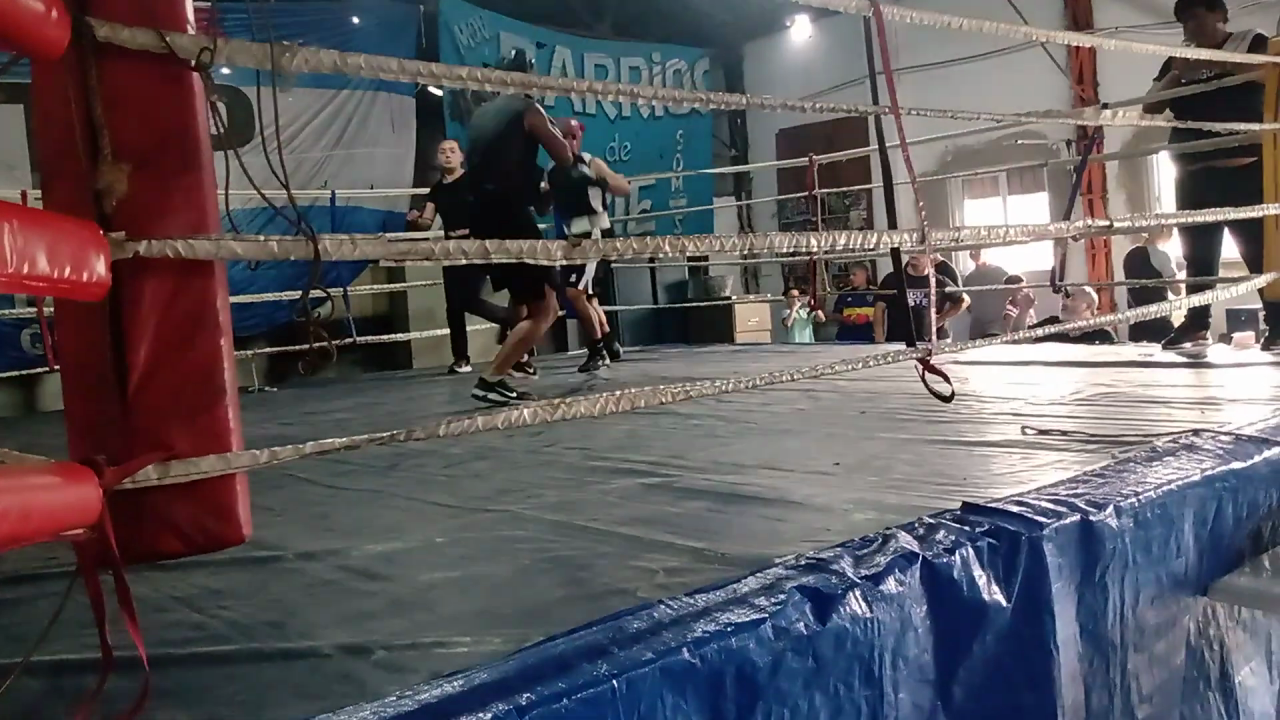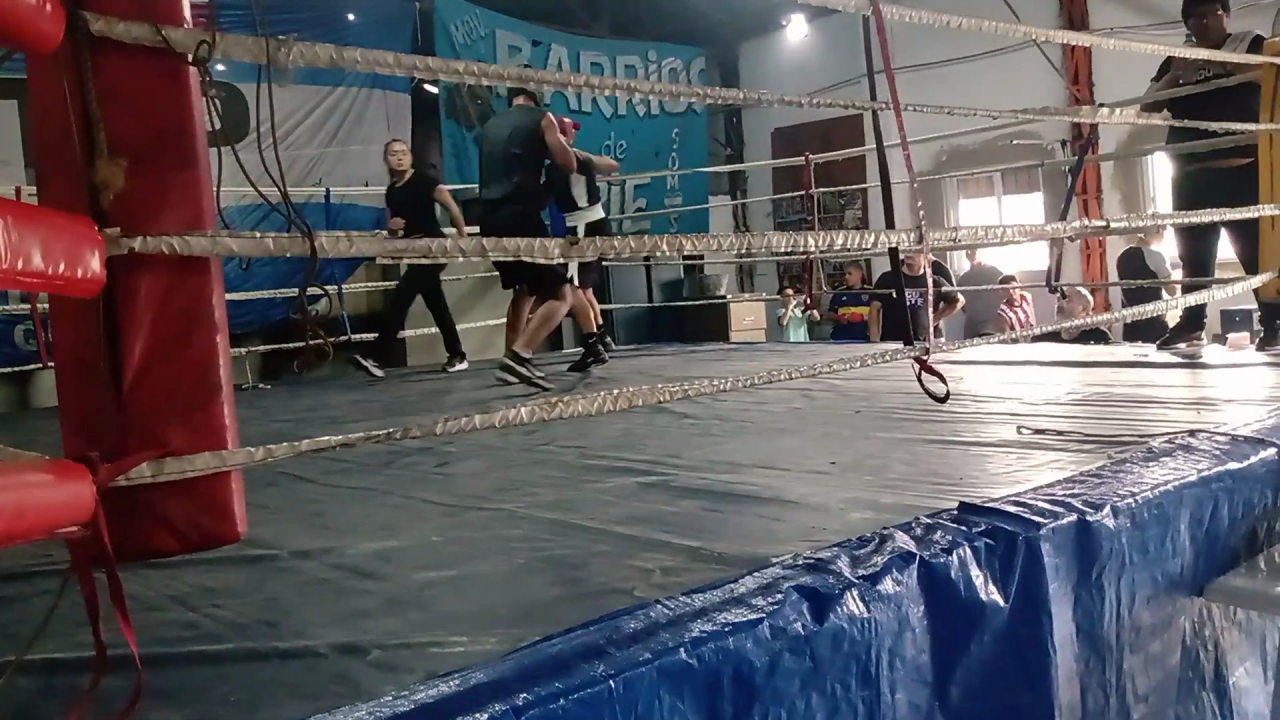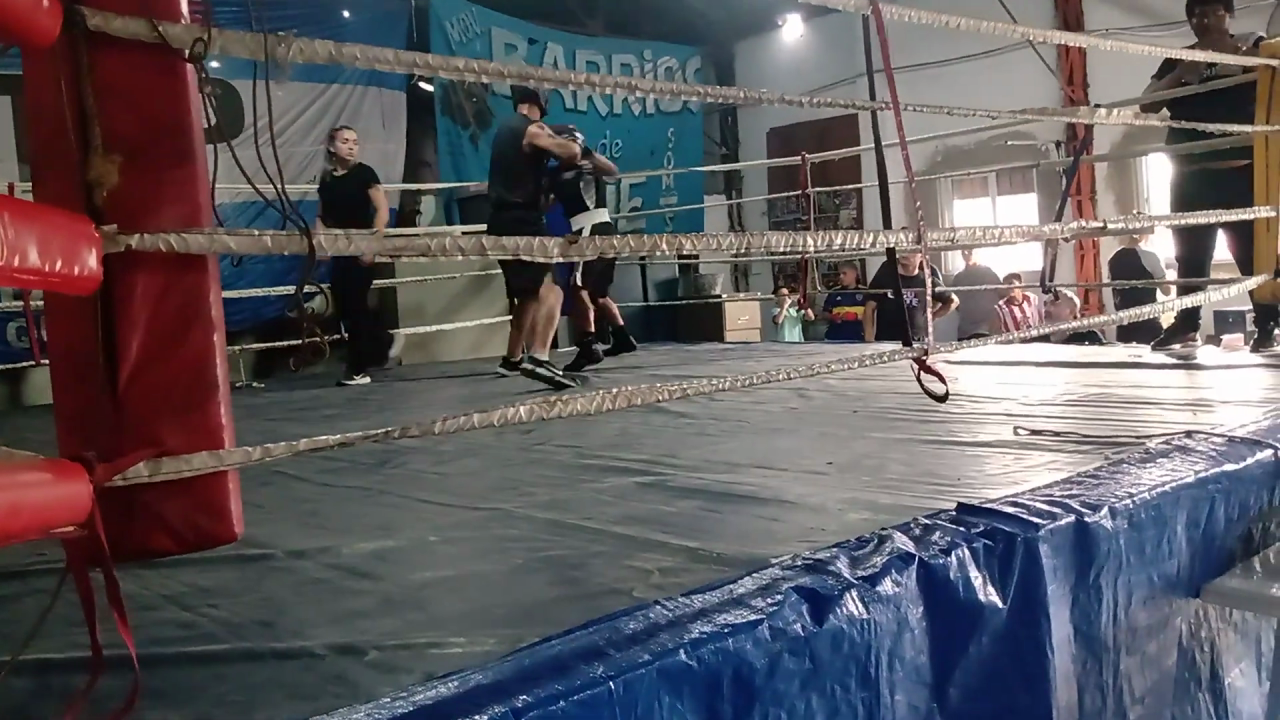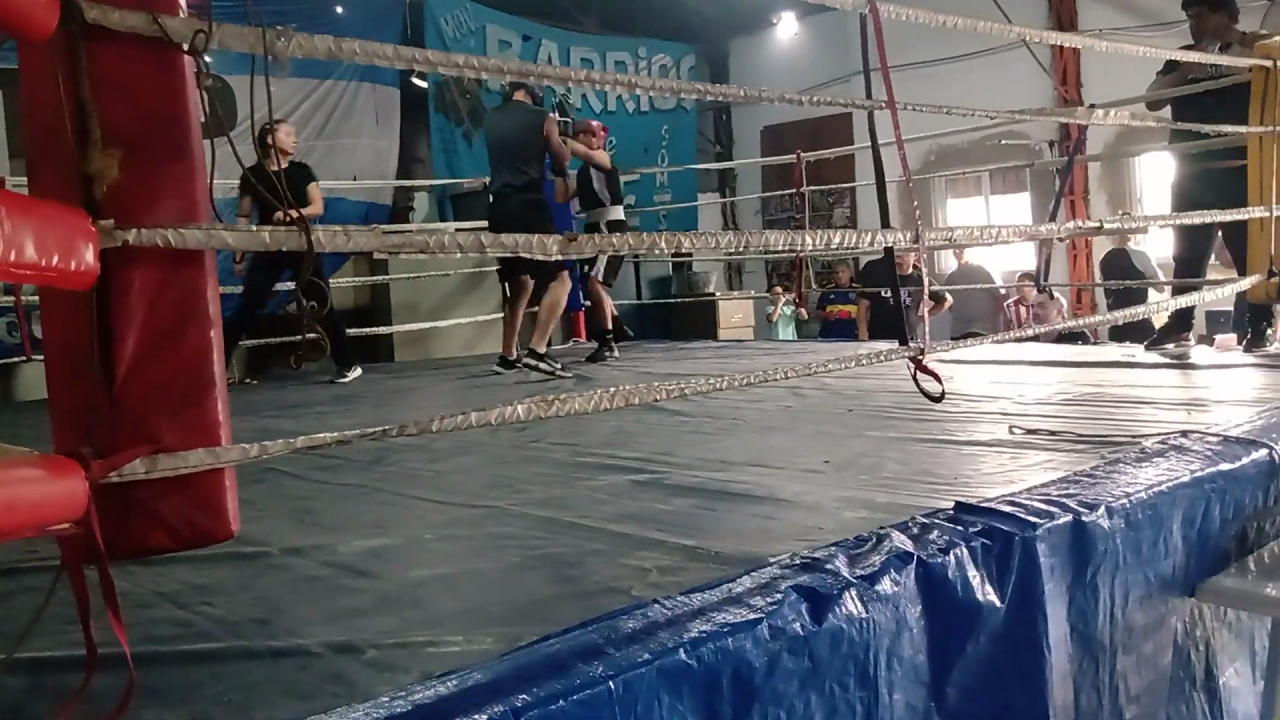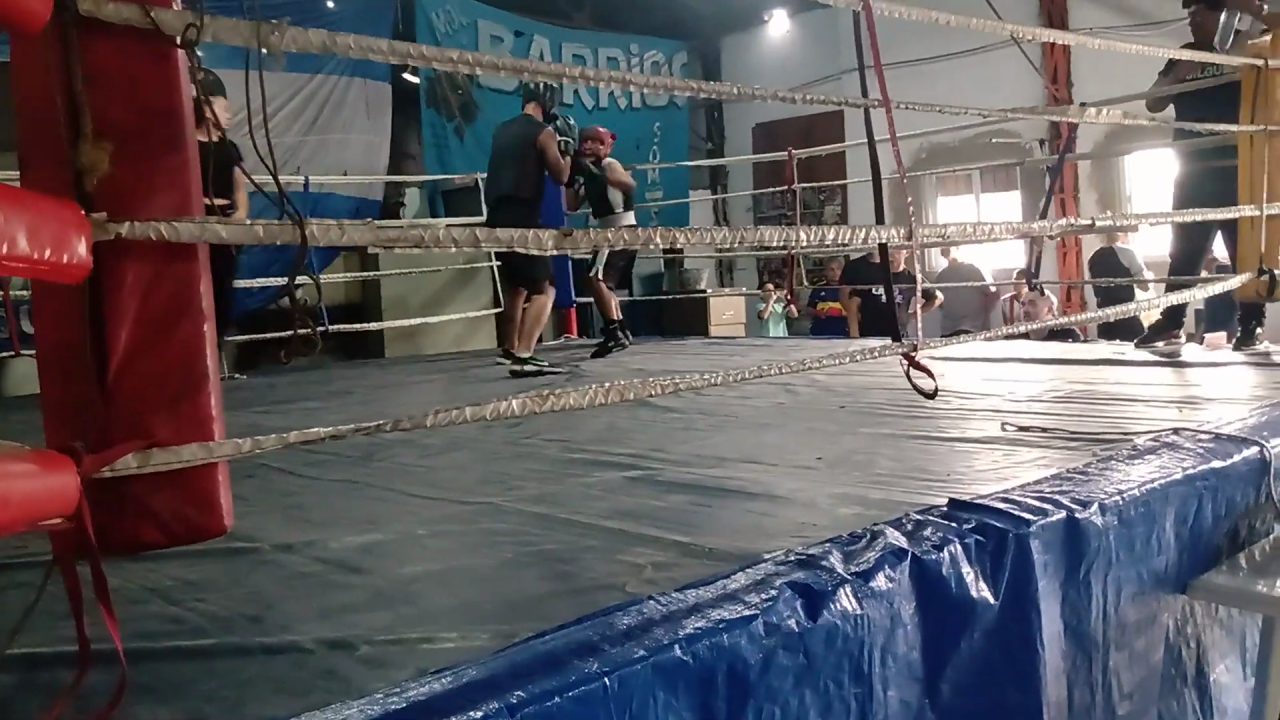
dt=0.3s
person 1, frame 1
left shoulder: (1251, 41)
right shoulder: (1178, 61)
right elbow: (1150, 108)
left wrist: (1218, 64)
right wrist: (1175, 75)
left hip: (1245, 168)
right hip: (1194, 174)
right knee: (1198, 253)
right ankle: (1196, 323)
person 1, frame 2
left shoulder: (1250, 43)
right shoulder: (1175, 60)
right elbow: (1147, 107)
left wrist: (1220, 62)
right wrist: (1174, 75)
left hip: (1242, 169)
right hip: (1191, 175)
right knee: (1194, 254)
right ankle: (1192, 324)
person 1, frame 3
left shoulder: (1251, 45)
right shoulder: (1177, 59)
right elbow: (1146, 105)
left wrist: (1234, 50)
right wrist: (1179, 74)
left hip: (1240, 171)
right hip: (1190, 175)
right knee: (1190, 255)
right ankle: (1186, 325)
person 1, frame 4
left shoulder: (1251, 48)
right shoulder: (1181, 58)
right elbow: (1152, 101)
left wrist: (1240, 38)
right wrist: (1185, 71)
left hip: (1239, 171)
right hip: (1191, 173)
left knee: (1250, 250)
right knee: (1187, 254)
left ankle: (1260, 327)
right ankle: (1179, 325)
person 1, frame 5
right shoulder: (1184, 56)
right elbow: (1153, 103)
right wrist: (1178, 75)
left hip: (1239, 168)
right hip: (1194, 170)
right knee: (1184, 250)
left ankle: (1252, 325)
right ankle: (1171, 322)
person 2, frame 1
left shoulder: (480, 115)
right shoulder: (527, 109)
right elbow: (564, 155)
left hip: (484, 217)
right hip: (512, 215)
left knee: (522, 293)
right knee: (545, 306)
left ankle: (511, 365)
right ankle: (492, 378)
person 2, frame 2
left shoulder: (490, 127)
right shoulder: (542, 118)
right elbow: (568, 165)
right wrist: (558, 147)
left hip: (490, 219)
right hip: (520, 217)
left knee: (525, 289)
right knee: (559, 296)
left ankle: (516, 358)
right ankle: (519, 355)
person 2, frame 3
left shoulder: (506, 129)
right shoulder: (531, 129)
right elbow: (572, 153)
right wrist: (572, 143)
left hip: (500, 222)
right hip: (522, 221)
left knee: (527, 290)
right knee: (549, 291)
left ankle: (513, 357)
right ankle: (538, 358)
person 2, frame 4
left shoulder: (492, 118)
right shoulder: (543, 117)
right elbow: (563, 162)
right wrist: (556, 130)
left hip: (500, 209)
right hip: (529, 206)
left knee: (521, 283)
right knee: (559, 280)
left ankle: (508, 356)
right ankle: (537, 351)
person 2, frame 5
left shoulder: (504, 129)
right shoulder: (544, 131)
right elbow: (561, 177)
right wrist: (566, 144)
left hip: (497, 218)
right hip: (520, 219)
left knee: (518, 283)
right knee: (542, 291)
left ankle: (509, 349)
right ankle: (523, 356)
person 3, frame 1
right shoulder: (436, 189)
right elbow: (426, 224)
right wrist: (416, 219)
left knee: (470, 301)
right knee: (454, 304)
left ankle: (510, 320)
right ankle: (461, 358)
person 3, frame 2
left shoulder: (423, 180)
right shoulder: (391, 191)
left elbow: (451, 206)
right elbow: (392, 222)
left wrist: (463, 236)
right wrist: (393, 225)
left knee: (400, 299)
right knee: (437, 306)
left ankle: (378, 359)
right ankle: (457, 356)
person 3, frame 3
left shoulder: (364, 173)
right shoulder: (326, 180)
left elbow: (382, 211)
right elbow: (322, 218)
left knee: (354, 307)
right knee: (345, 307)
left ankle: (359, 368)
right ankle: (387, 342)
person 3, frame 4
left shoulder: (302, 171)
right shoulder: (253, 175)
left elbow: (317, 207)
right elbow: (243, 217)
left wrist: (293, 213)
right hip: (269, 247)
left knee: (321, 304)
right knee: (249, 306)
left ankle: (348, 365)
right ankle: (222, 365)
person 3, frame 5
left shoulder: (229, 148)
left elbow: (241, 187)
left wrist: (241, 214)
left hip: (225, 219)
left knee: (225, 293)
left ankle: (214, 351)
person 4, frame 1
left shoulder: (590, 163)
right shoulder: (554, 173)
left elbow: (625, 189)
left wrist: (598, 180)
left hip: (595, 234)
right hip: (573, 237)
left knee: (574, 292)
right knee: (585, 295)
left ankle: (597, 350)
right ankle: (609, 343)
person 4, frame 2
left shoulder: (573, 157)
right shoulder: (553, 168)
left elbow: (612, 167)
left wrist: (582, 159)
left hip: (589, 227)
right hip: (578, 228)
left knee: (573, 285)
right knee: (583, 285)
left ankle: (593, 345)
right ankle: (600, 338)
person 4, frame 3
left shoulder: (584, 162)
right shoulder: (556, 174)
left elbow: (612, 170)
left wrist: (588, 150)
left hip: (595, 229)
right hip: (585, 232)
left knee: (576, 285)
right knee: (595, 292)
left ankle: (589, 345)
right ankle: (622, 338)
person 4, frame 4
left shoulder: (602, 159)
right shoulder: (581, 169)
left elbow: (593, 156)
left wrist: (566, 144)
left hip: (611, 227)
right hip: (597, 229)
left knee: (594, 281)
right knee: (596, 284)
left ankle: (607, 343)
right ankle: (616, 328)
person 4, frame 5
left shoulder: (610, 165)
right shoulder: (586, 174)
left elbow: (629, 184)
right elbow: (573, 205)
left wrist: (596, 175)
right wrist: (571, 179)
left knee: (596, 279)
right knee: (604, 283)
left ankle: (614, 334)
right ankle: (619, 331)
